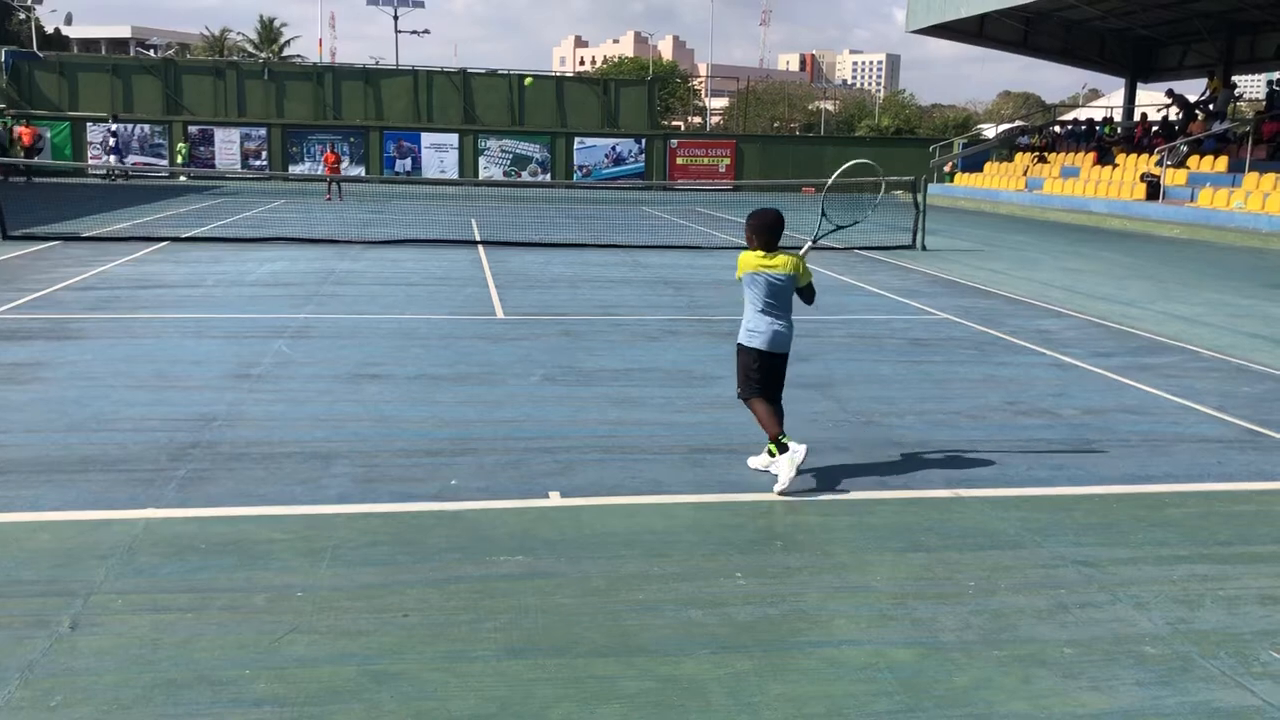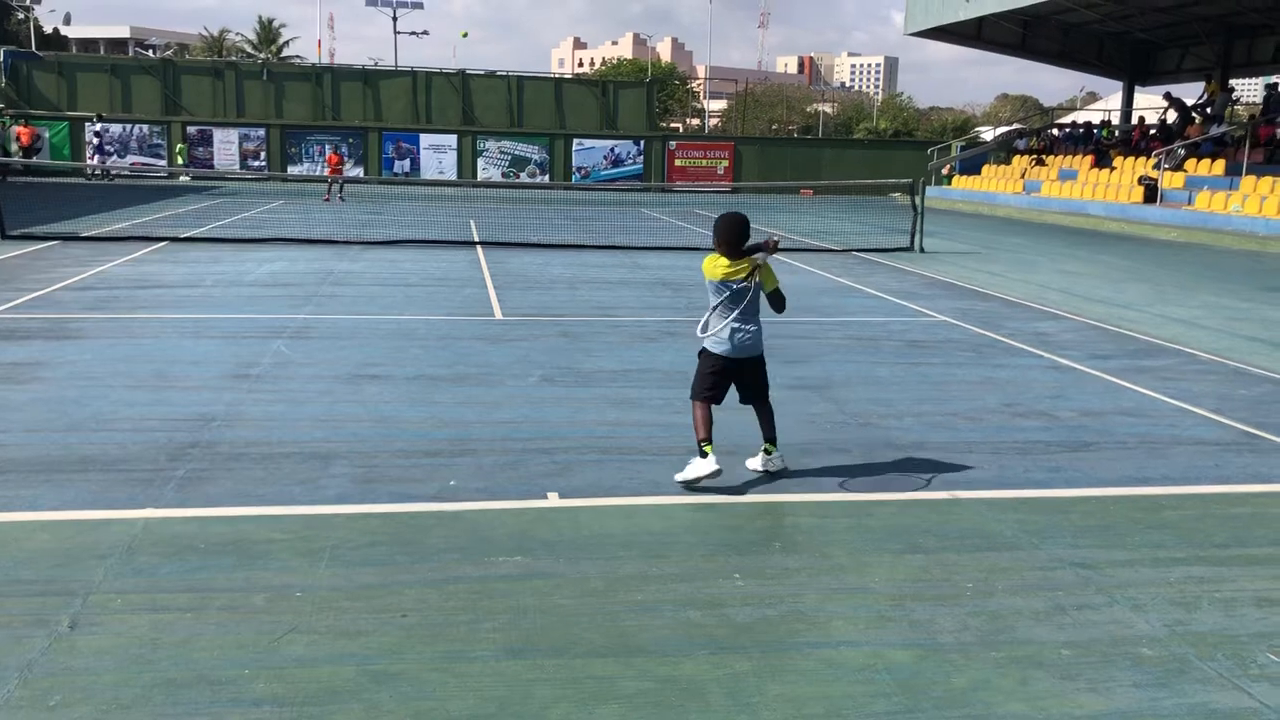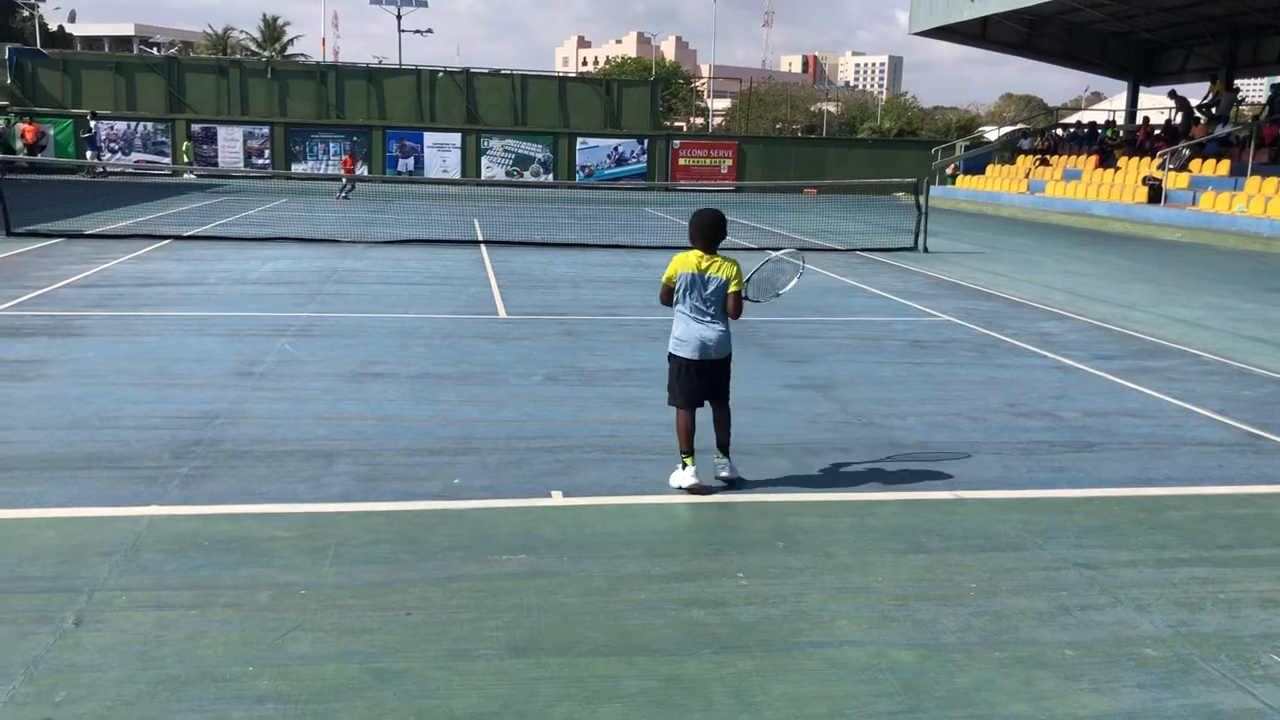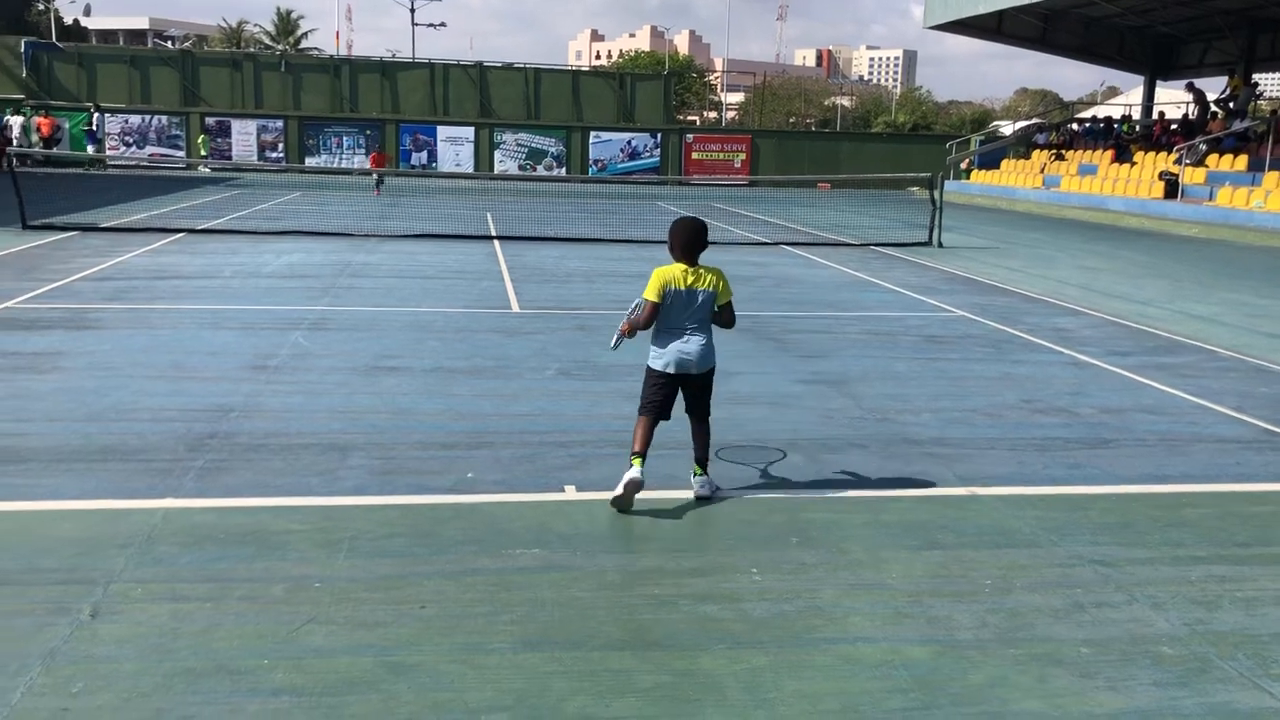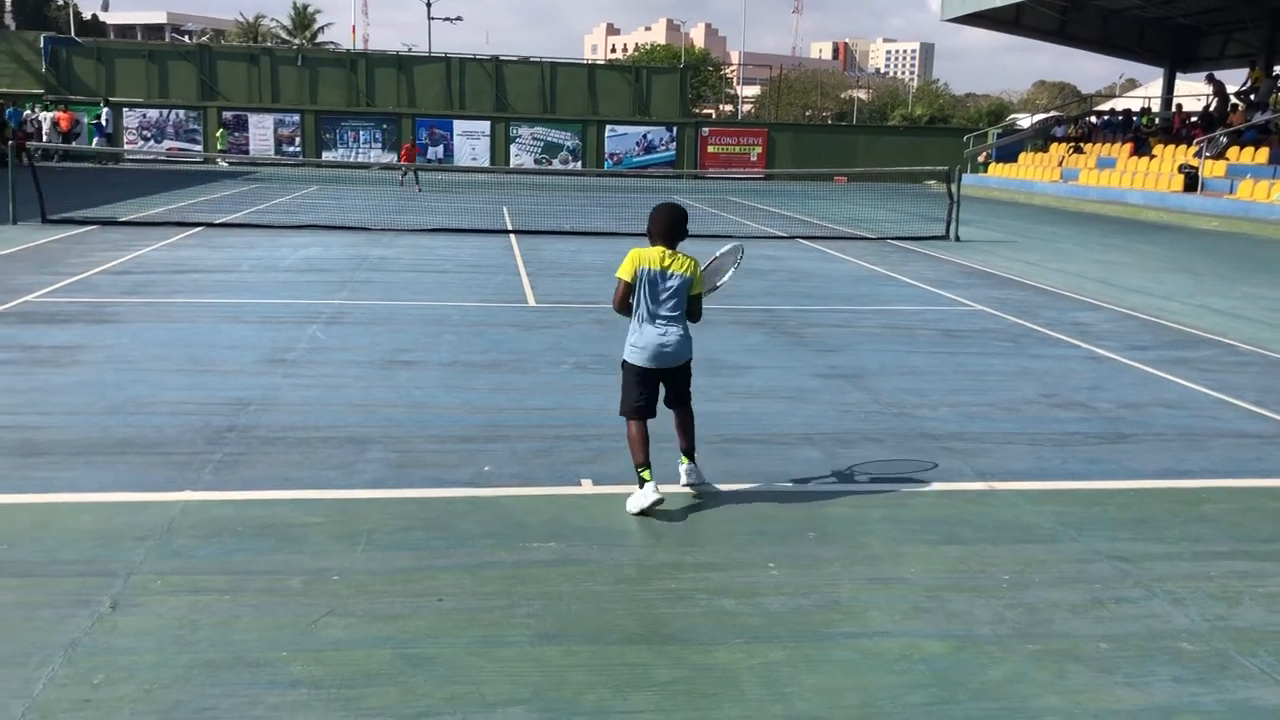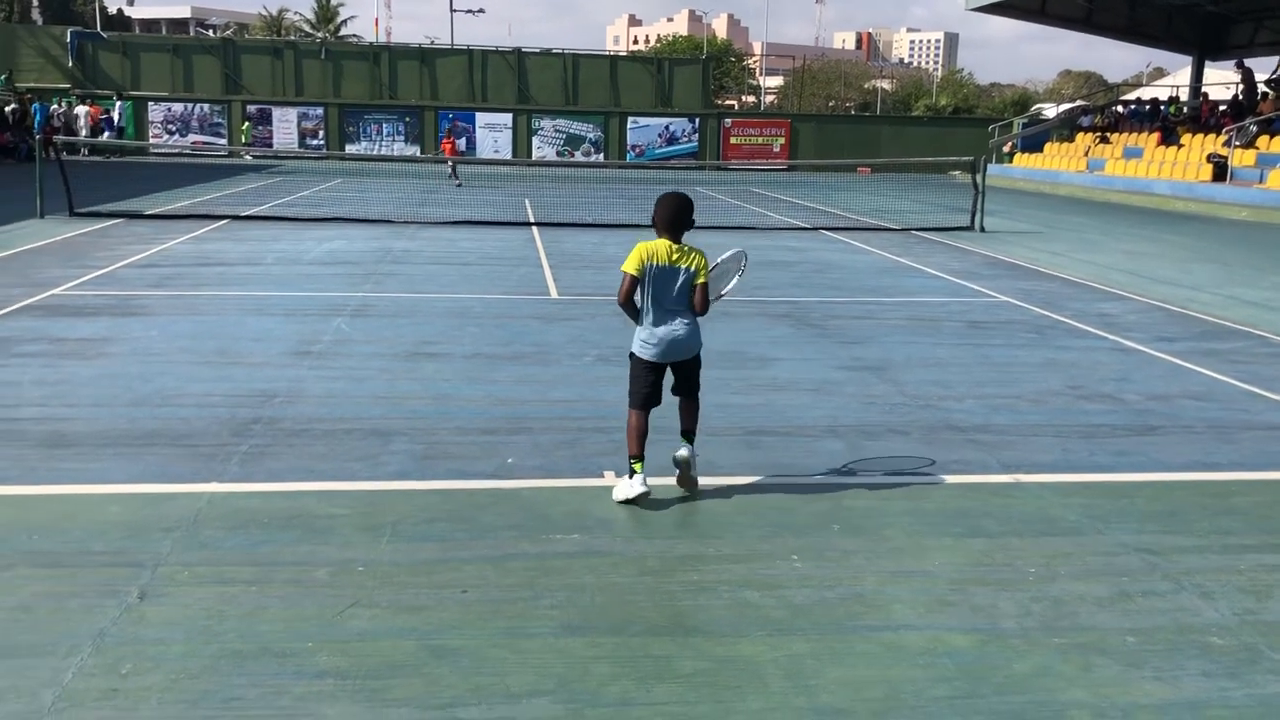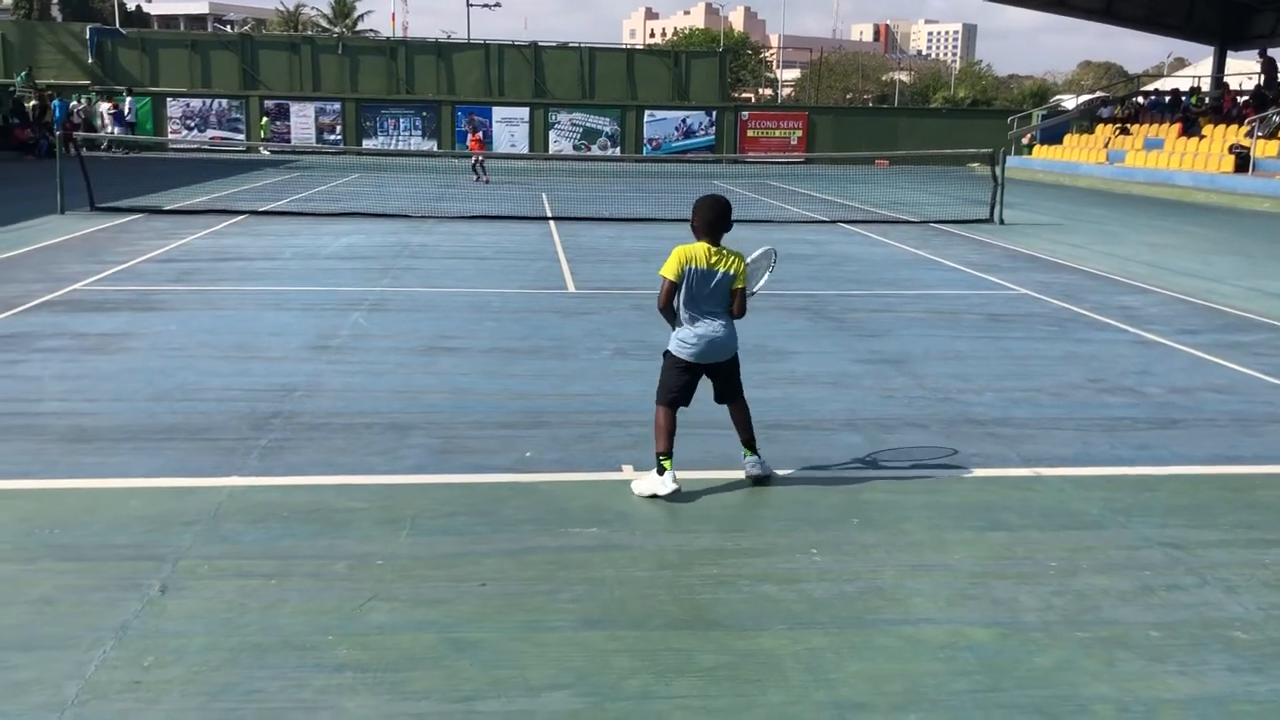
dt=0.3s
person 1, frame 1
left shoulder: (744, 260)
right shoulder: (795, 262)
right elbow: (809, 298)
left hip: (754, 340)
right hip: (781, 341)
left knee: (752, 397)
right knee: (772, 397)
left ankle: (787, 447)
right ankle: (773, 455)
person 1, frame 2
left shoulder: (710, 265)
right shoulder: (761, 269)
left elbow: (733, 255)
right elbow: (779, 306)
left wrist: (761, 247)
left hip: (719, 346)
right hip: (751, 346)
left knee: (700, 399)
right knee: (759, 398)
left ankle: (706, 457)
right ankle: (771, 453)
person 1, frame 3
left shoulder: (679, 262)
right shoulder: (731, 268)
left elbow: (665, 299)
right elbow: (735, 312)
left hip: (685, 345)
right hip: (718, 347)
left knee: (683, 406)
right knee: (720, 403)
left ankle: (688, 468)
right ankle: (724, 460)
person 1, frame 4
left shoulder: (662, 276)
right shoulder: (715, 278)
left elbow: (646, 321)
right elbow: (728, 321)
left wrist: (629, 325)
left hip: (665, 359)
right hip: (701, 360)
left knee: (647, 415)
right knee: (700, 418)
left ankle: (636, 469)
right ankle: (701, 477)
person 1, frame 5
left shoulder: (637, 257)
right shoulder: (691, 266)
left elbow: (619, 303)
right elbow: (694, 315)
left hip: (641, 351)
right hip: (677, 351)
left knee: (635, 417)
right knee: (682, 407)
left ankle: (647, 484)
right ankle: (689, 466)
person 1, frame 6
left shoulder: (643, 251)
right shoulder: (697, 258)
left elbow: (624, 298)
right elbow: (701, 307)
left wrist: (641, 318)
left hip: (650, 344)
right hip: (686, 342)
left knee: (638, 407)
right knee: (689, 396)
left ankle: (635, 476)
right ankle: (686, 448)
person 1, frame 7
left shoulder: (683, 255)
right shoulder: (737, 261)
left elbow: (663, 302)
right elbow: (737, 310)
left wrist: (676, 323)
left hip: (687, 346)
right hip: (724, 346)
left knee: (665, 406)
right knee: (735, 399)
left ankle: (663, 473)
right ankle: (753, 459)
